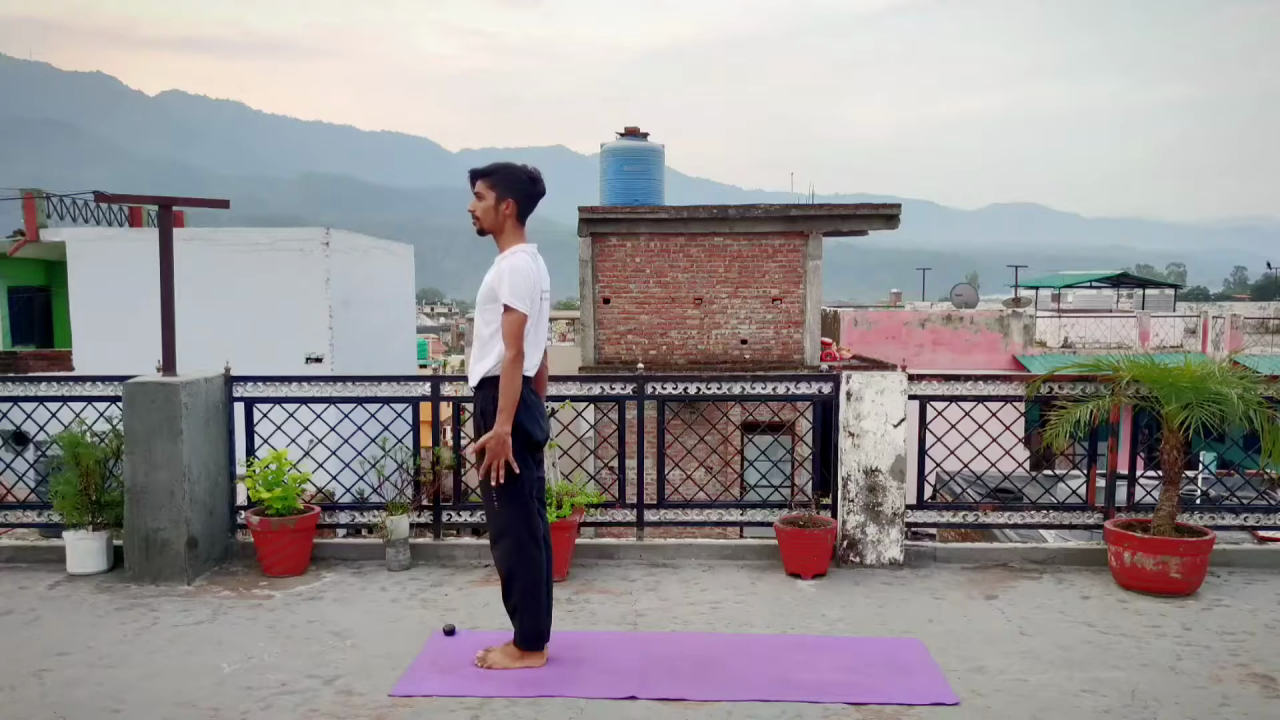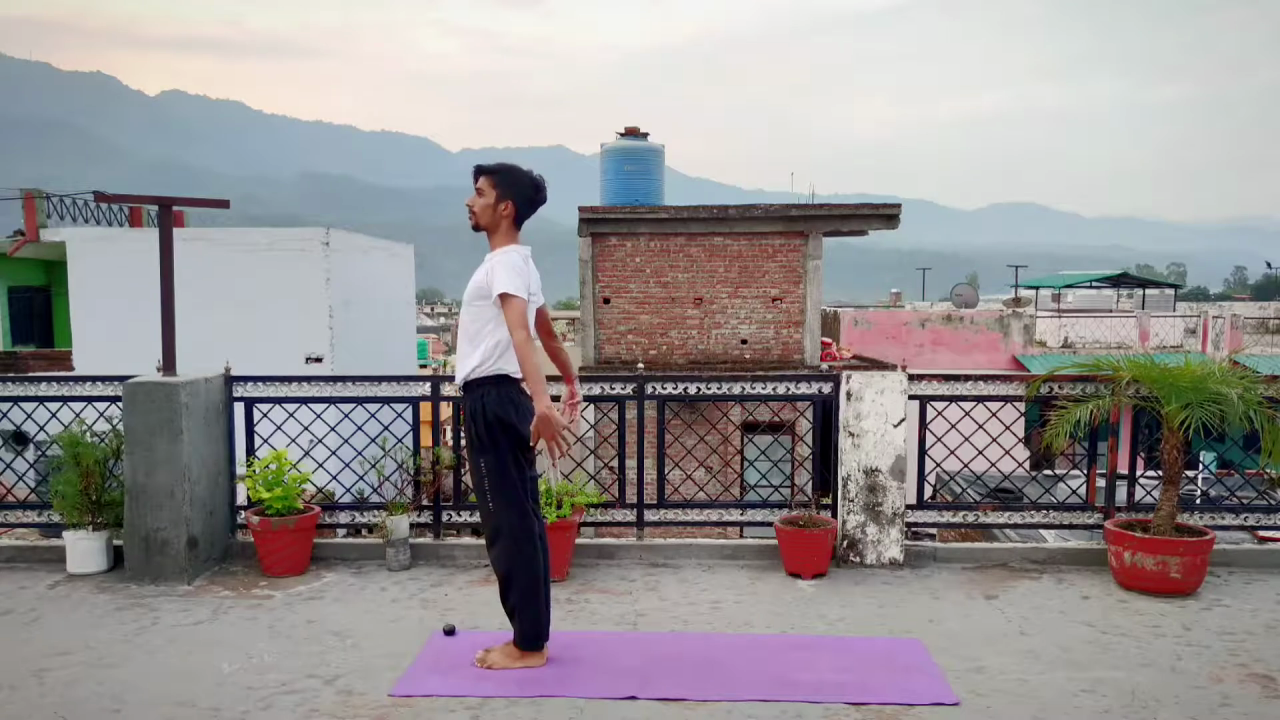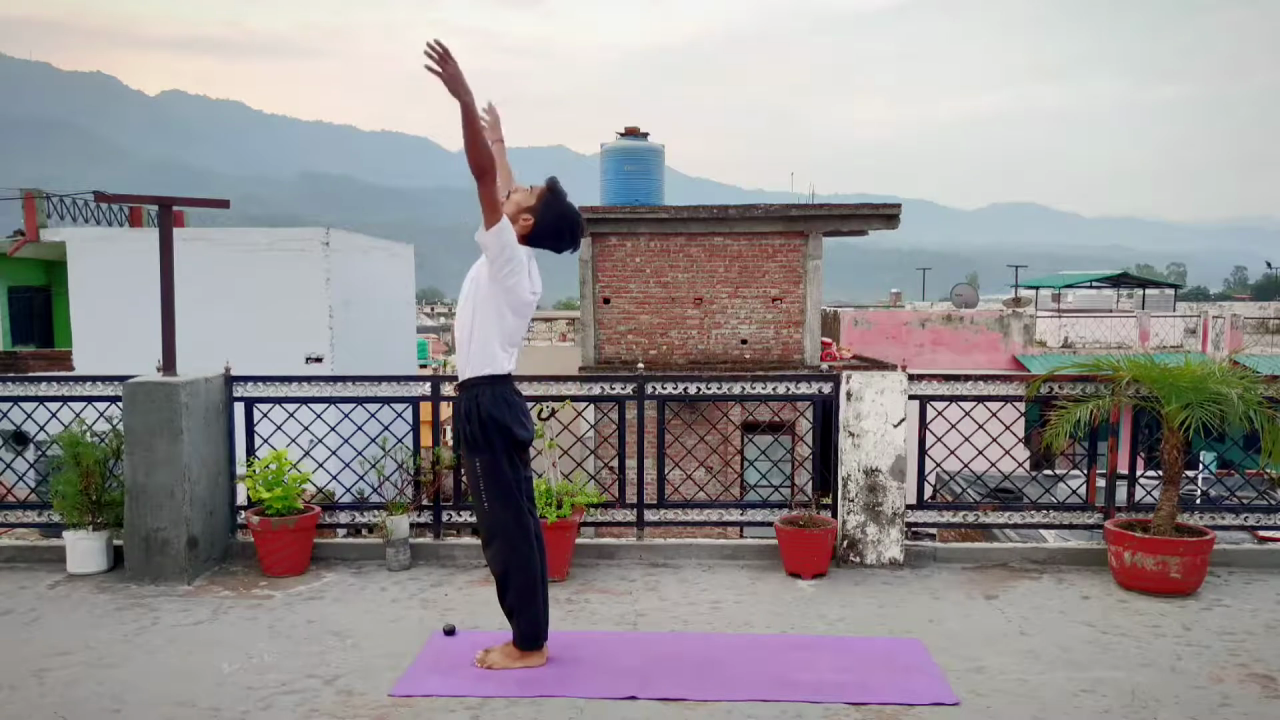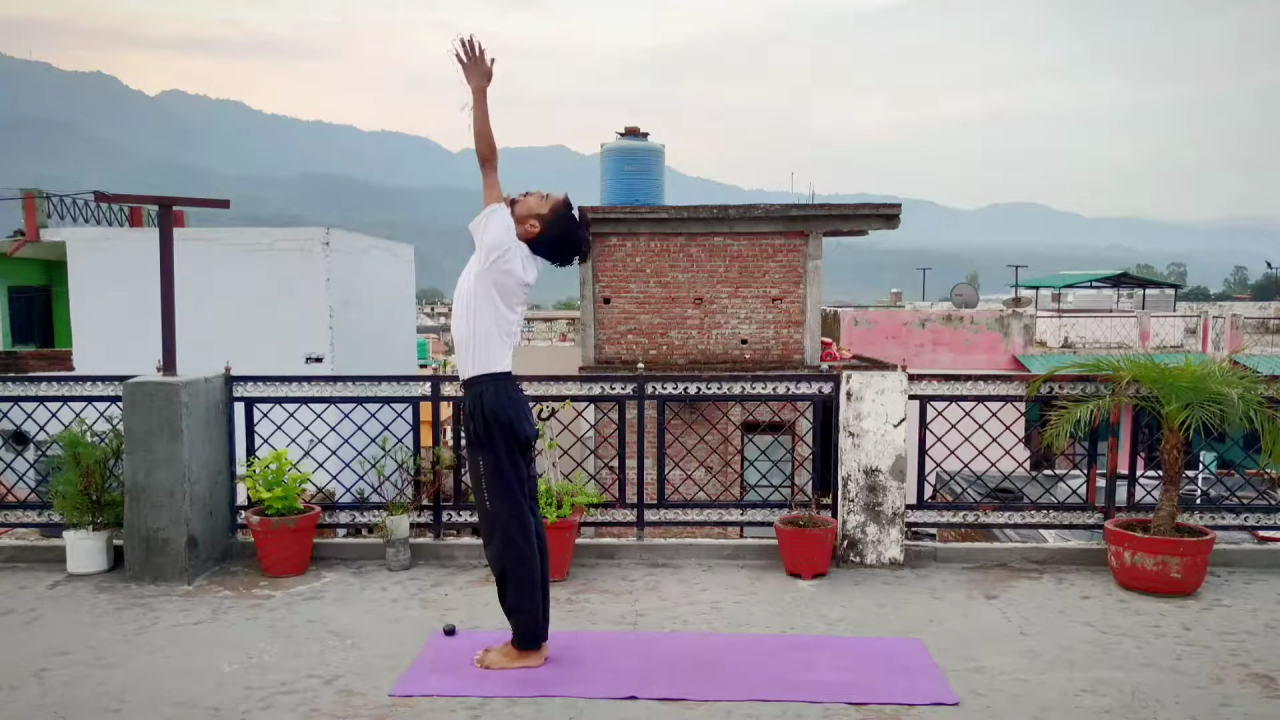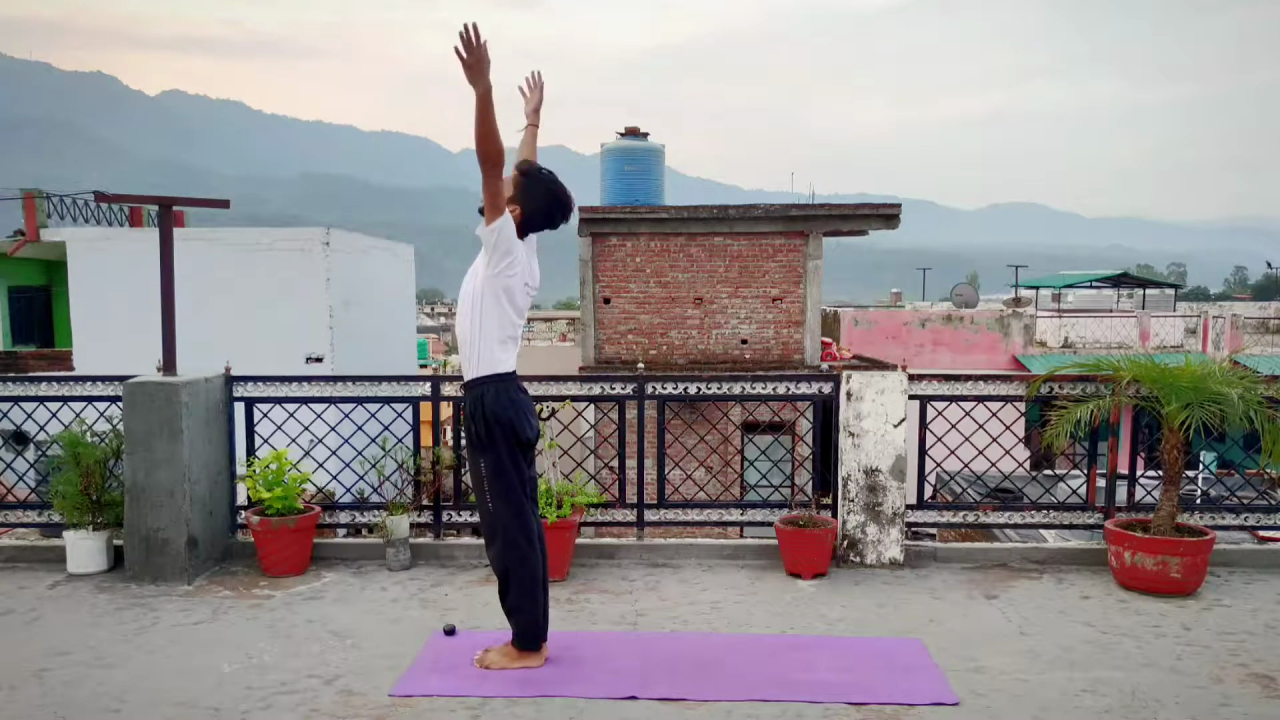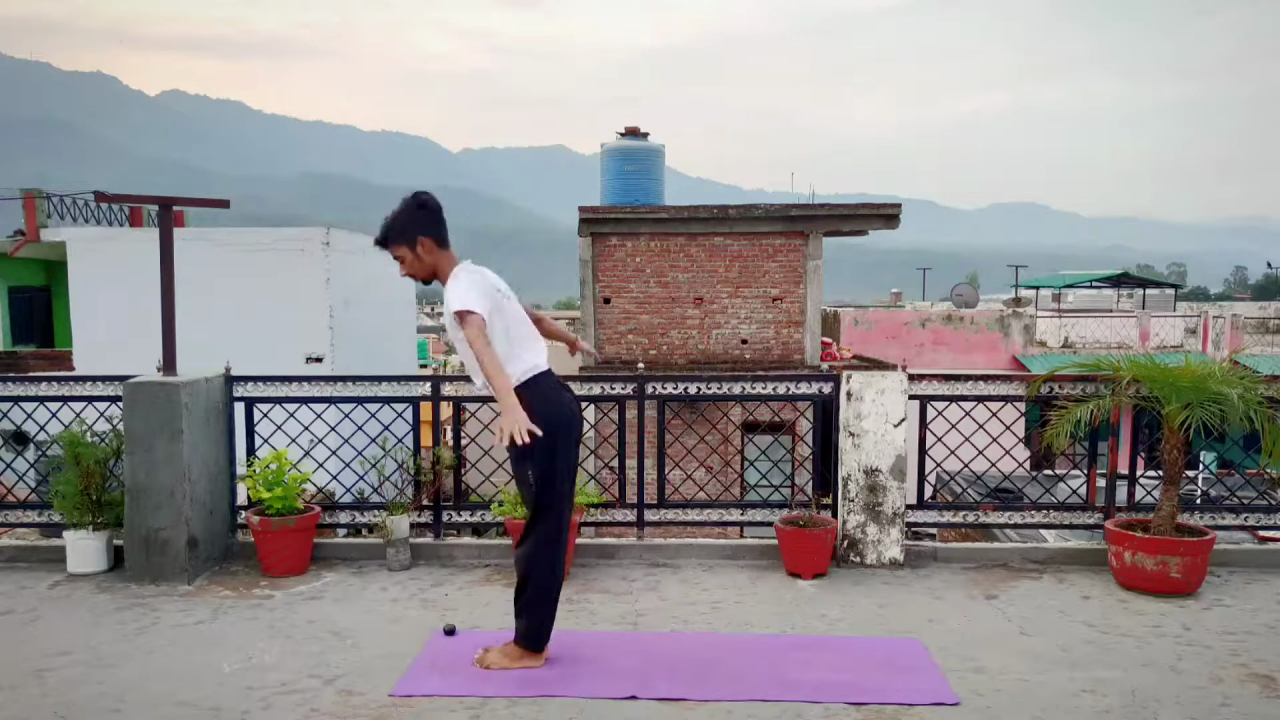
dt=0.4s
person 1, frame 1
left shoulder: (514, 266)
right shoulder: (527, 262)
left elbow: (513, 352)
left wrist: (501, 425)
left hip: (504, 403)
right hip: (518, 402)
left knee: (513, 527)
right knee: (526, 525)
left ankle: (528, 646)
right ankle: (531, 636)
person 1, frame 2
left shoulder: (504, 263)
right shoulder: (516, 263)
left elbow: (521, 334)
right elbow: (547, 331)
left wrist: (540, 400)
right wrist: (571, 381)
left hip: (492, 402)
right hip: (498, 400)
left knee: (509, 525)
right knee: (520, 523)
left ankle: (528, 645)
right ankle: (530, 636)
person 1, frame 3
left shoulder: (507, 255)
right shoulder: (522, 262)
left elbow: (485, 174)
right elbow: (498, 177)
left wrist: (464, 97)
right wrist: (498, 133)
left hip: (484, 403)
right hip: (497, 401)
left knee: (506, 526)
right knee: (515, 522)
left ankle: (527, 646)
right ankle: (529, 633)
person 1, frame 4
left shoulder: (502, 248)
right shoulder: (514, 257)
left elbow: (488, 162)
right elbow: (492, 166)
left wrist: (478, 90)
right wrist: (478, 91)
left hip: (488, 400)
right hip: (499, 397)
left knee: (507, 524)
right knee: (516, 522)
left ankle: (526, 645)
right ankle: (530, 636)
person 1, frame 5
left shoulder: (506, 252)
right shoulder: (521, 254)
left elbow: (491, 166)
right elbow: (519, 168)
left wrist: (482, 90)
right wrist: (533, 117)
left hip: (490, 399)
right hip: (502, 397)
left knee: (508, 522)
right knee: (516, 520)
left ankle: (527, 646)
right ankle: (530, 635)
person 1, frame 6
left shoulder: (462, 288)
right shoulder: (481, 278)
left elbow: (484, 346)
right elbow: (535, 318)
left wrist: (510, 401)
right wrist: (572, 341)
left hip: (539, 406)
right hip: (545, 401)
left knee: (544, 529)
right knee: (544, 526)
left ankle: (529, 646)
right ankle: (531, 637)
